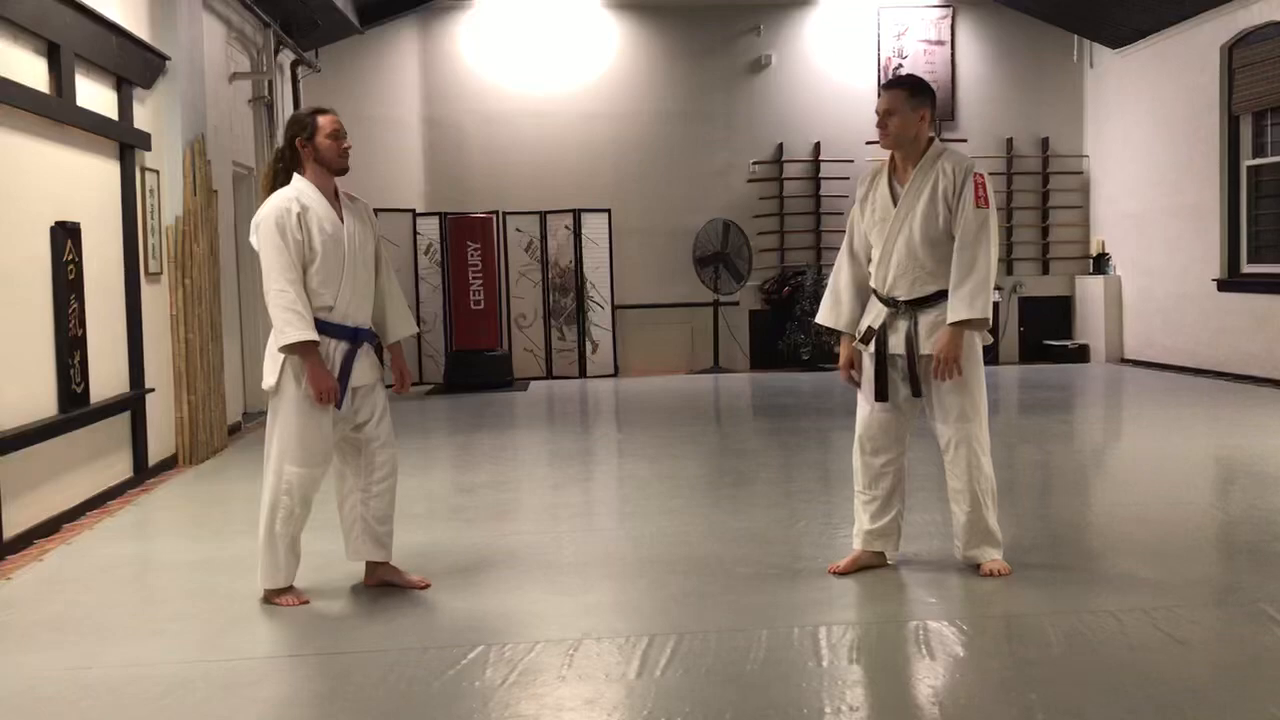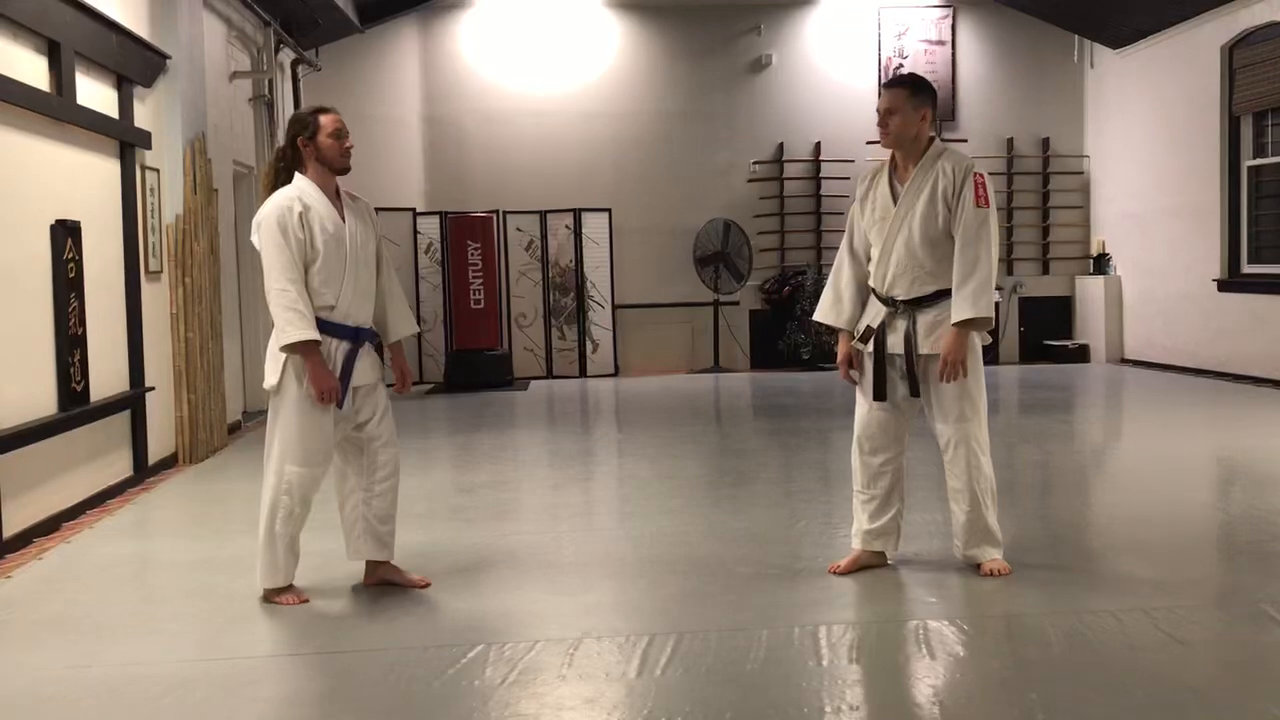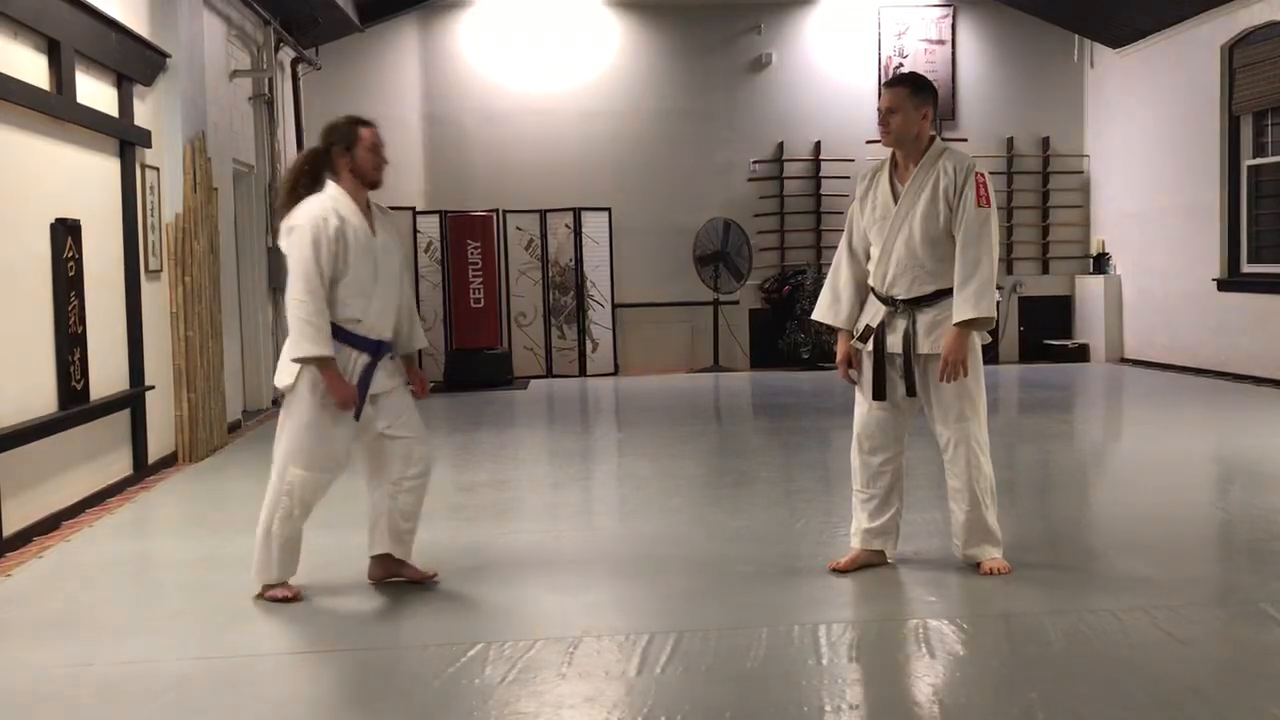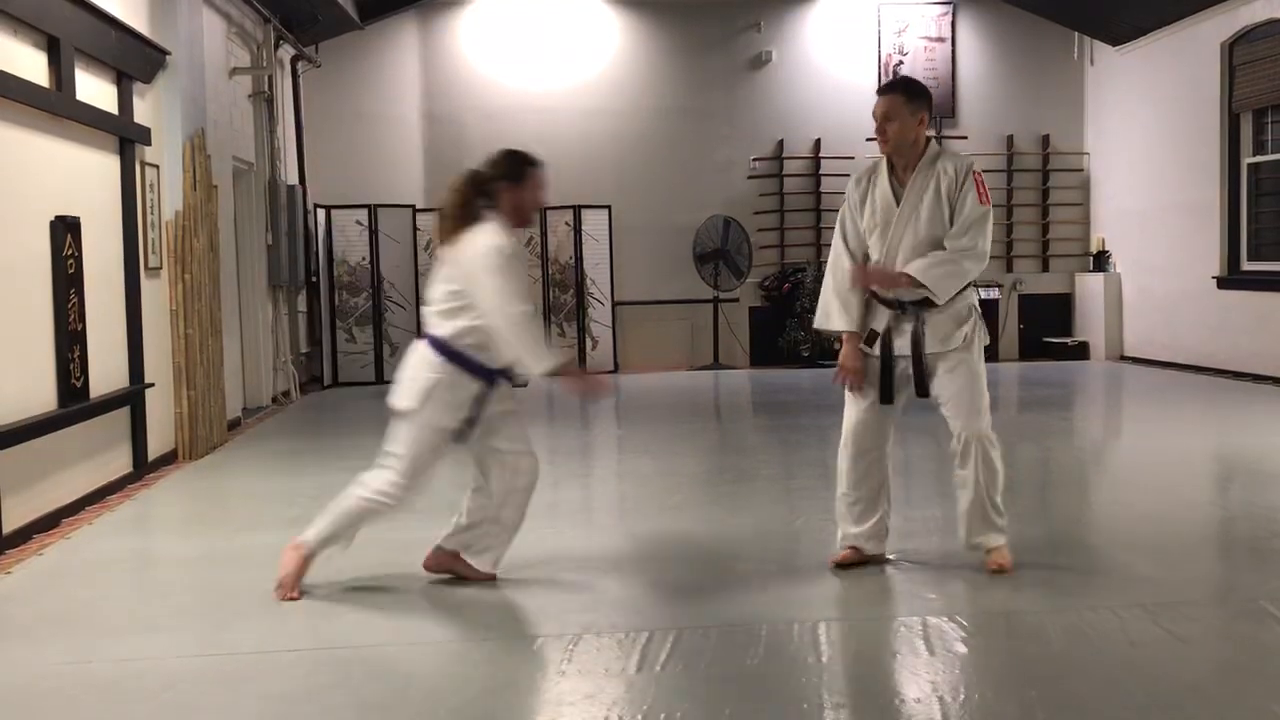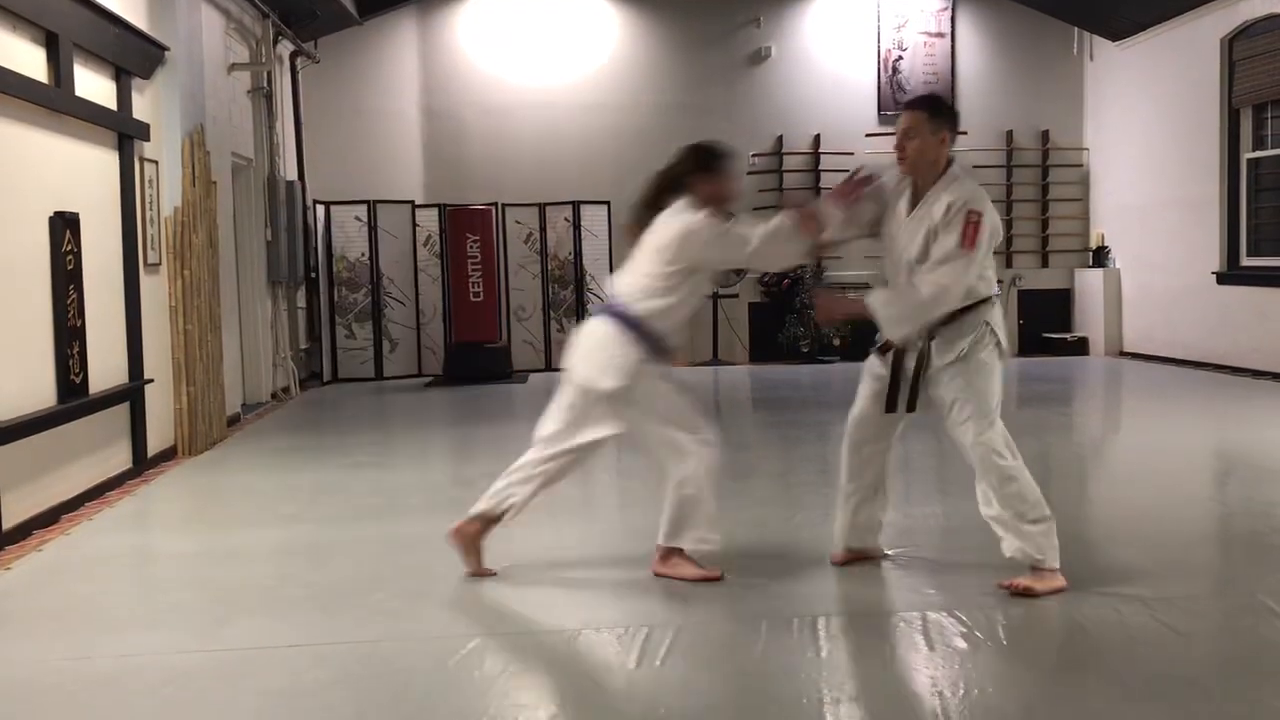
dt=0.3s
person 1, frame 1
left shoulder: (960, 174)
right shoulder: (872, 183)
left elbow: (974, 256)
right elbow: (855, 260)
left wrist: (956, 329)
right wrist: (848, 334)
left hip: (942, 325)
right hip: (882, 325)
left knee: (963, 439)
right knee: (874, 438)
left ankle: (983, 548)
right ankle: (873, 543)
person 1, frame 2
left shoulder: (959, 173)
right shoulder: (872, 183)
left elbow: (974, 256)
right elbow: (853, 258)
left wrist: (960, 330)
right wrist: (845, 332)
left hip: (940, 324)
right hip: (881, 325)
left knee: (962, 440)
right knee: (873, 438)
left ankle: (983, 548)
right ankle: (872, 543)
person 1, frame 3
left shoulder: (960, 173)
right shoulder: (872, 181)
left elbow: (976, 256)
right elbow: (852, 257)
left wrist: (962, 329)
right wrist: (844, 331)
left hip: (940, 323)
right hip: (881, 324)
left knee: (962, 439)
right knee: (873, 437)
left ankle: (982, 546)
right ankle: (872, 542)
person 1, frame 4
left shoulder: (958, 174)
right shoulder: (863, 184)
left elbow: (970, 252)
right elbow: (842, 262)
left wrist: (901, 275)
right wrist: (849, 338)
left hip: (945, 323)
right hip: (879, 323)
left knee: (971, 429)
right knee: (861, 433)
left ankle: (990, 538)
right ankle: (862, 540)
person 1, frame 5
left shoulder: (967, 205)
right shoulder: (893, 187)
left elbow: (938, 286)
right elbow: (852, 218)
left wrist: (861, 308)
right wrist: (845, 201)
left hip: (964, 336)
right hip: (906, 332)
left knee: (983, 442)
right knee: (864, 430)
left ankle: (1042, 562)
right ankle: (859, 540)
person 2, frame 1
left shoulder: (358, 210)
right shoulder: (283, 209)
left elbow: (381, 282)
right elbow: (283, 293)
left wrist: (395, 349)
right wrist: (313, 363)
left hip: (358, 355)
right hip: (307, 357)
left knee: (375, 459)
right knee: (296, 472)
left ankle: (377, 563)
right ankle: (277, 580)
person 2, frame 2
left shoulder: (359, 209)
right shoulder: (285, 207)
left elbow: (383, 283)
right elbow: (285, 292)
left wrist: (396, 348)
right wrist: (315, 362)
left hip: (359, 355)
right hip: (309, 354)
left knee: (376, 460)
right knee: (296, 471)
left ankle: (378, 561)
right ankle: (275, 579)
person 2, frame 3
left shoulder: (384, 220)
right shoulder: (316, 217)
left elbow: (400, 295)
right elbow: (304, 302)
left wrist: (410, 361)
right wrist: (331, 374)
left hip: (377, 364)
right hip: (328, 361)
left knee: (409, 458)
right knee: (301, 473)
left ankle: (388, 557)
right ankle: (273, 575)
person 2, frame 4
left shoulder: (505, 243)
right shoulder: (488, 249)
right elbow: (510, 322)
right wrist: (567, 370)
left hip: (480, 382)
right hip: (442, 378)
left knee: (515, 468)
right knee: (394, 479)
left ankle: (456, 553)
right ankle: (305, 547)
person 2, frame 5
left shoulder: (685, 223)
right shoulder: (695, 228)
right elbow: (760, 247)
right wrist: (804, 225)
left hip: (609, 347)
right hip: (622, 354)
left knee: (557, 447)
right knee: (696, 447)
left ankle: (478, 521)
right ankle: (673, 552)
